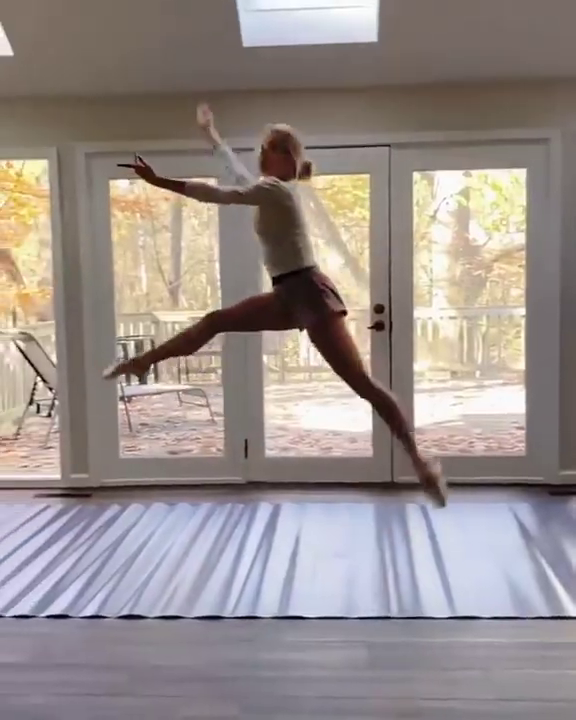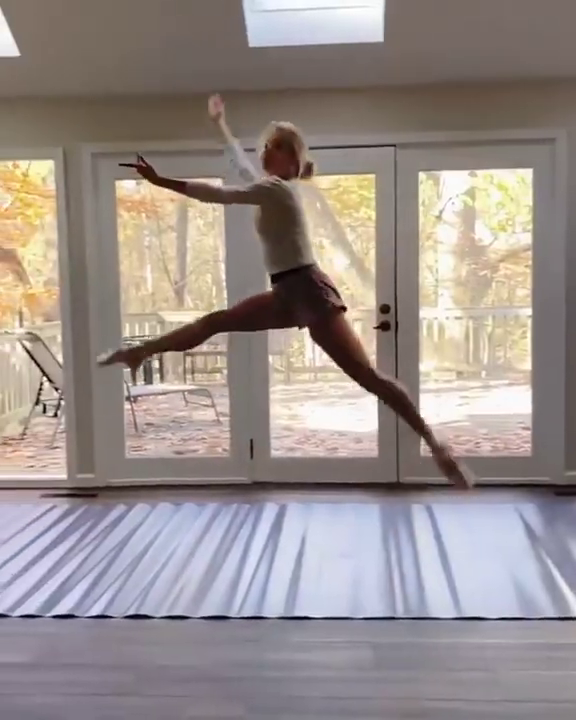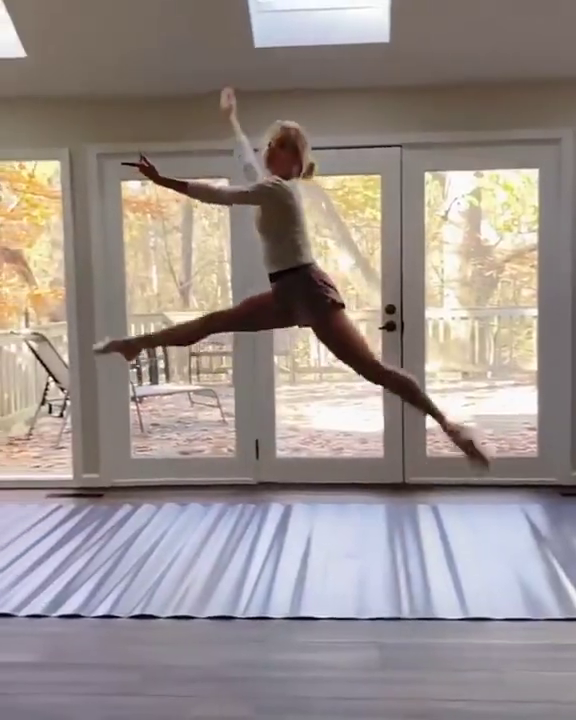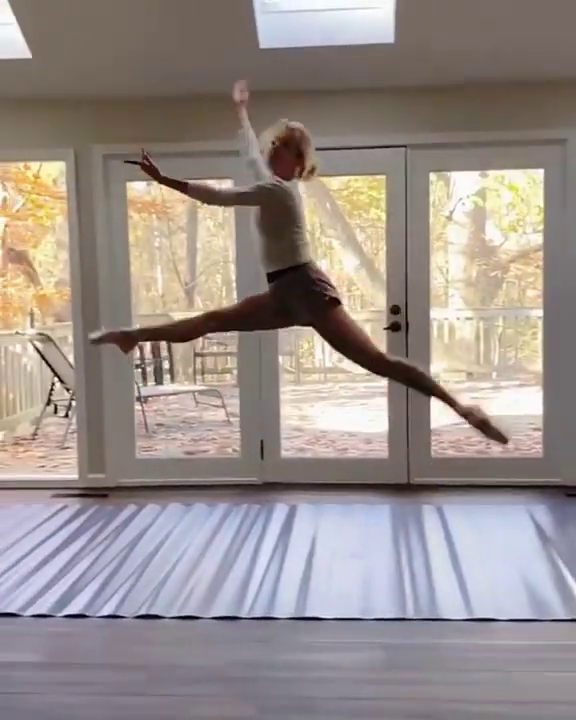
dt=0.1s
person 1, frame 1
left shoulder: (275, 190)
right shoulder: (268, 189)
left elbow: (217, 195)
right elbow: (237, 167)
left wrist: (159, 180)
right wrist: (211, 133)
left hip: (311, 293)
right hip: (287, 296)
left knee: (362, 382)
right knee: (215, 321)
left ankle: (416, 456)
right ankle: (145, 360)
person 1, frame 2
left shoulder: (278, 189)
right shoulder: (267, 184)
left elbow: (218, 193)
right elbow: (242, 162)
left wrist: (162, 180)
right wrist: (221, 124)
left hip: (309, 292)
right hip: (286, 294)
left knee: (368, 377)
right knee: (215, 320)
left ankle: (432, 440)
right ankle: (141, 351)
person 1, frame 3
left shoulder: (277, 190)
right shoulder: (271, 186)
left elbow: (217, 195)
right elbow: (247, 156)
left wrist: (163, 180)
right wrist: (231, 116)
left hip: (309, 290)
right hip: (286, 294)
left knee: (373, 368)
right knee: (214, 321)
left ankle: (446, 424)
right ankle: (138, 342)
person 1, frame 4
left shoulder: (278, 192)
right shoulder: (272, 182)
left elbow: (218, 194)
right elbow: (251, 150)
left wrist: (165, 179)
right wrist: (241, 109)
left hip: (307, 291)
right hip: (283, 293)
left knee: (380, 362)
right knee: (210, 320)
left ankle: (459, 404)
right ankle: (134, 335)
